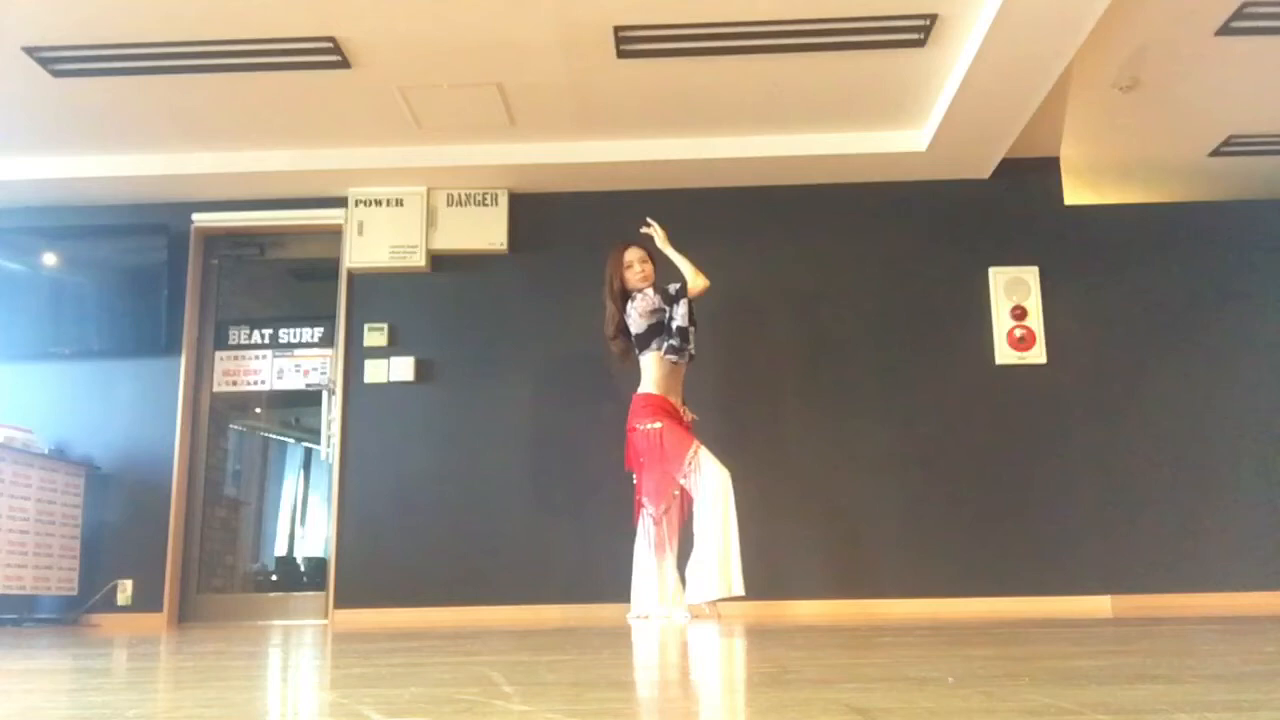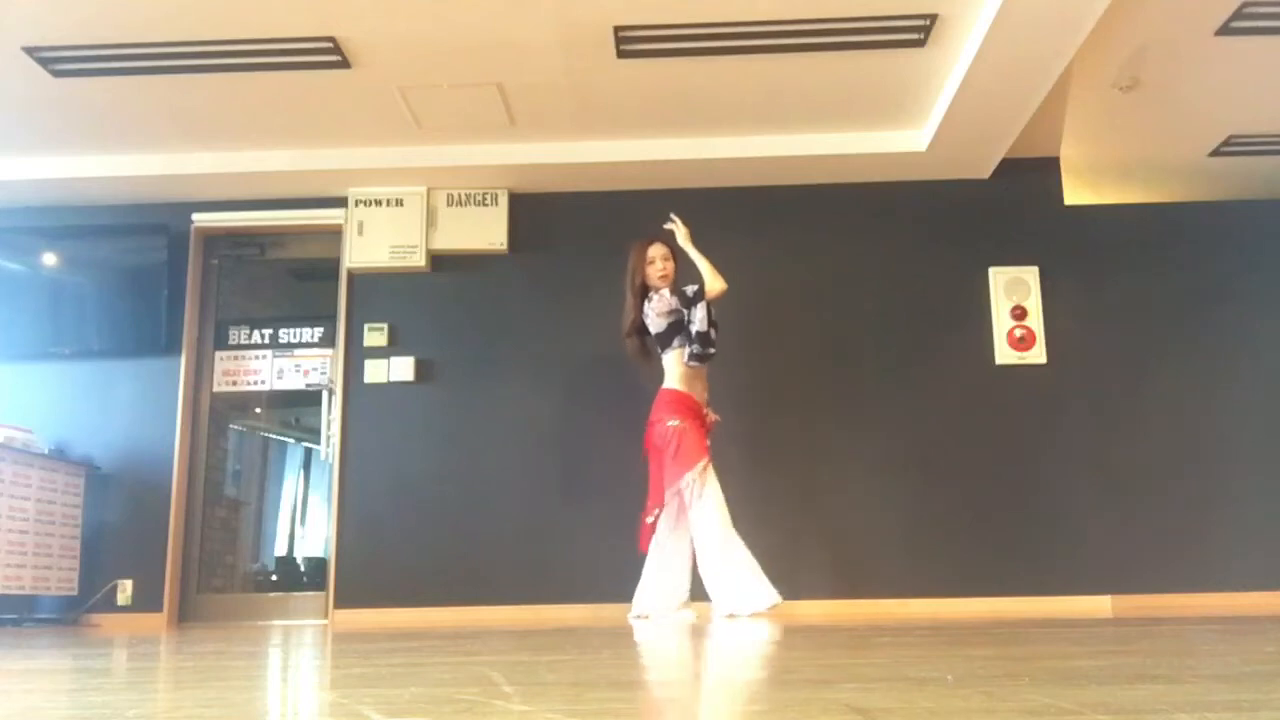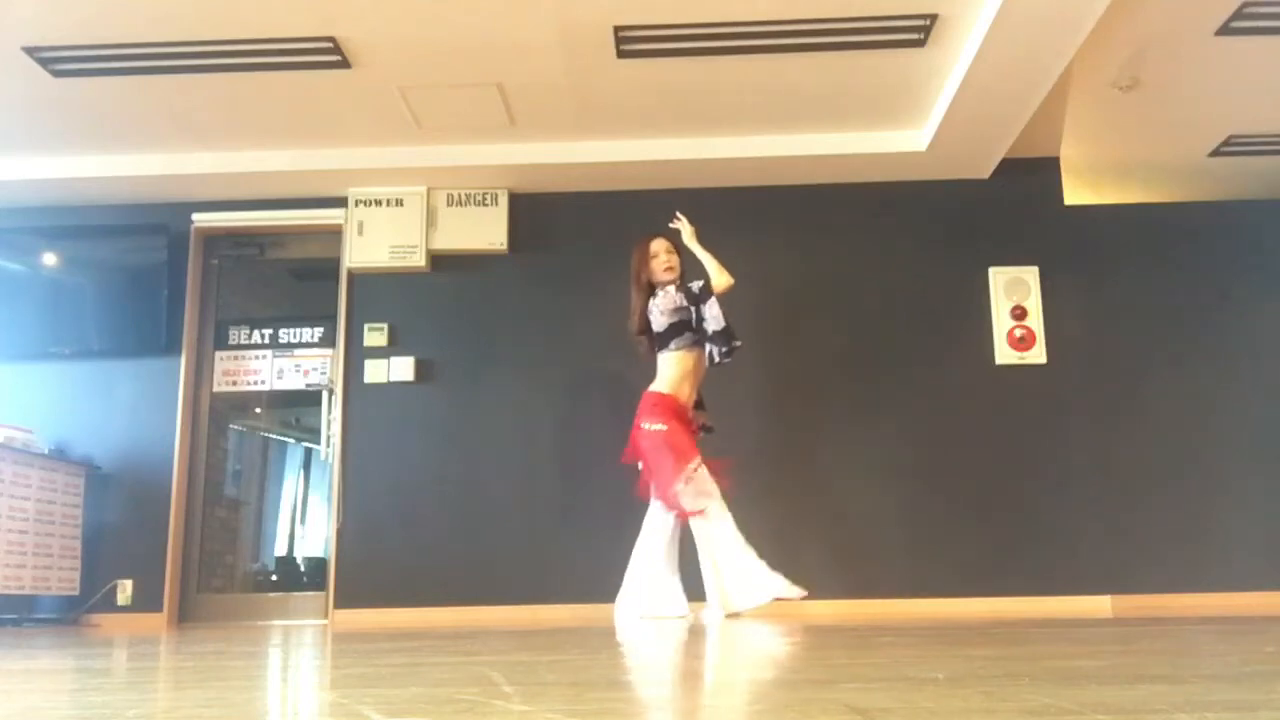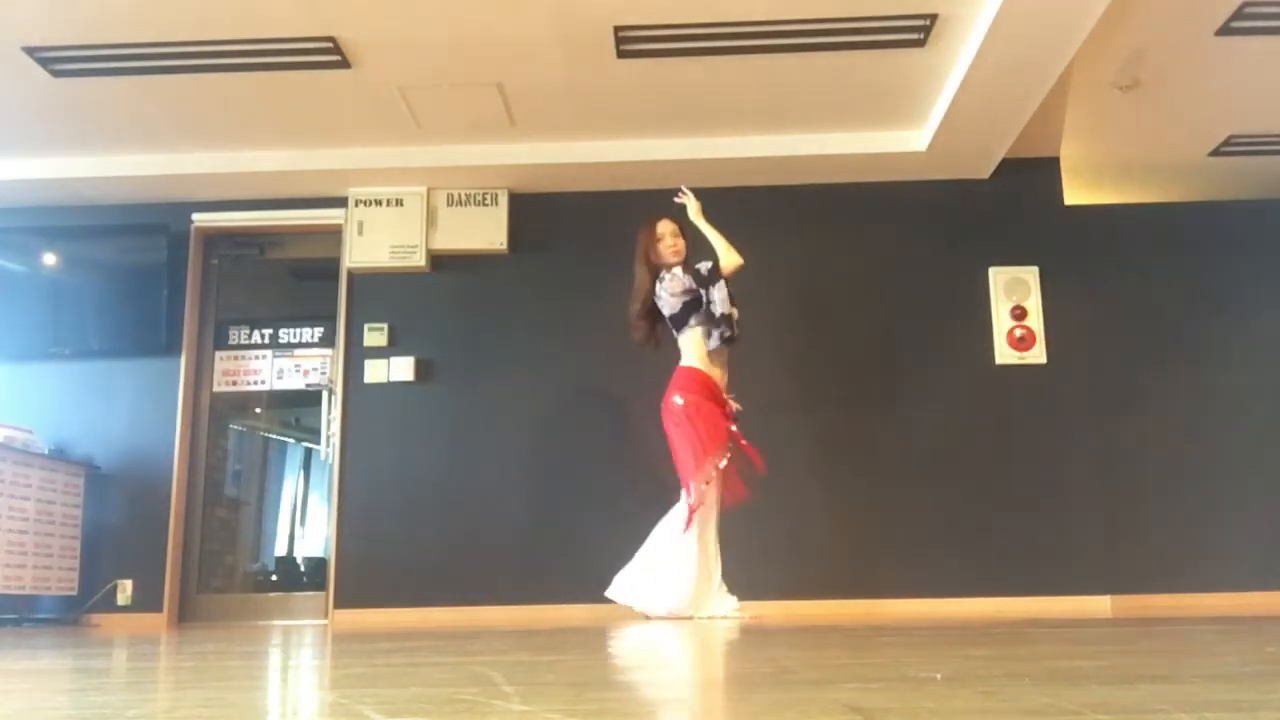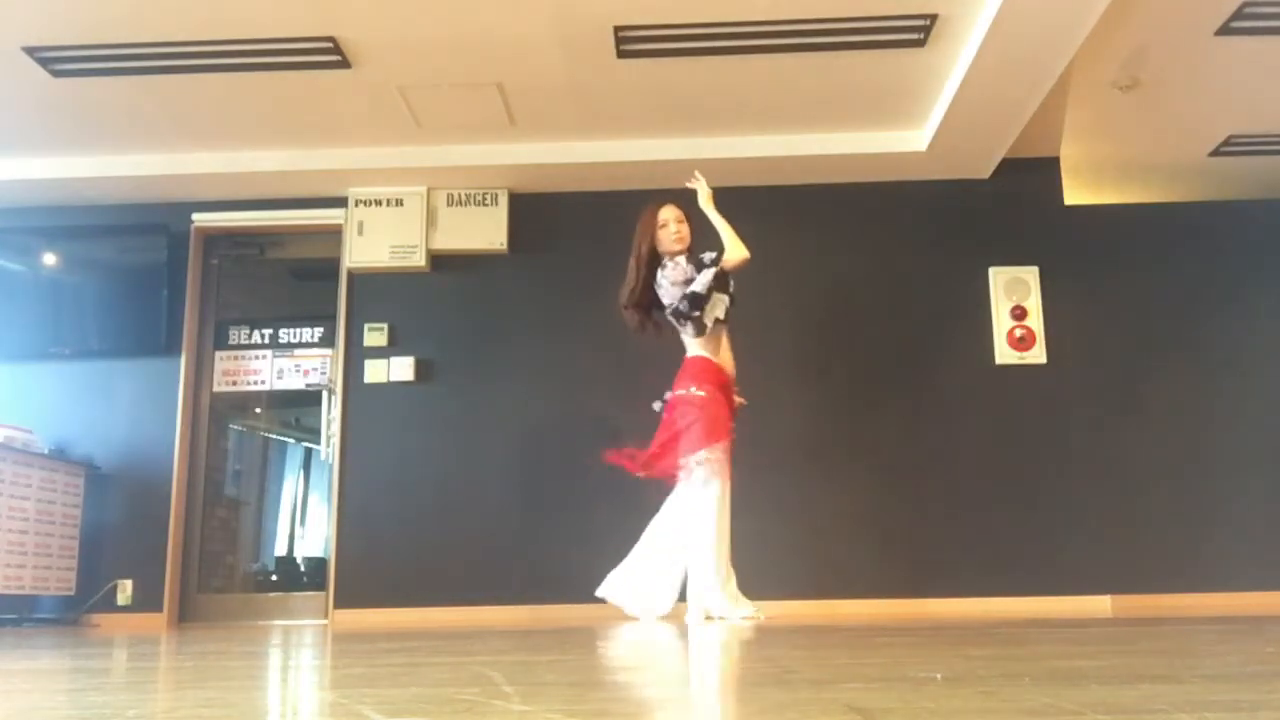
dt=0.7s
person 1, frame 1
left shoulder: (654, 307)
right shoulder: (641, 303)
right elbow: (700, 282)
right wrist: (667, 246)
left hip: (666, 417)
right hip: (652, 415)
left knee: (661, 510)
right knee: (713, 479)
left ankle: (657, 602)
right ankle: (705, 582)
person 1, frame 2
left shoulder: (672, 307)
right shoulder: (658, 303)
right elbow: (717, 286)
right wrist: (689, 244)
left hip: (686, 414)
right hip: (675, 412)
left knee: (679, 510)
right knee: (706, 507)
left ankle: (658, 602)
right ankle: (738, 595)
person 1, frame 3
left shoulder: (678, 302)
right shoulder: (664, 299)
right elbow: (723, 281)
right wrist: (694, 242)
left hip: (673, 418)
right hip: (661, 415)
left knee: (668, 509)
right knee: (705, 503)
left ankle: (644, 601)
right ankle: (747, 586)
person 1, frame 4
left shoulder: (686, 285)
right shoulder: (672, 281)
right elbow: (733, 261)
right wrist: (701, 219)
left hip: (707, 399)
right hip: (691, 394)
left knee: (699, 500)
right knee: (702, 498)
left ankle: (653, 589)
right ankle: (693, 597)
person 1, frame 5
left shoulder: (683, 274)
right shoulder: (674, 270)
right elbow: (738, 254)
right wrist: (710, 207)
left hip: (708, 387)
right hip: (702, 385)
left knee: (695, 495)
right knee: (709, 491)
left ankle: (640, 588)
right ankle: (715, 598)
